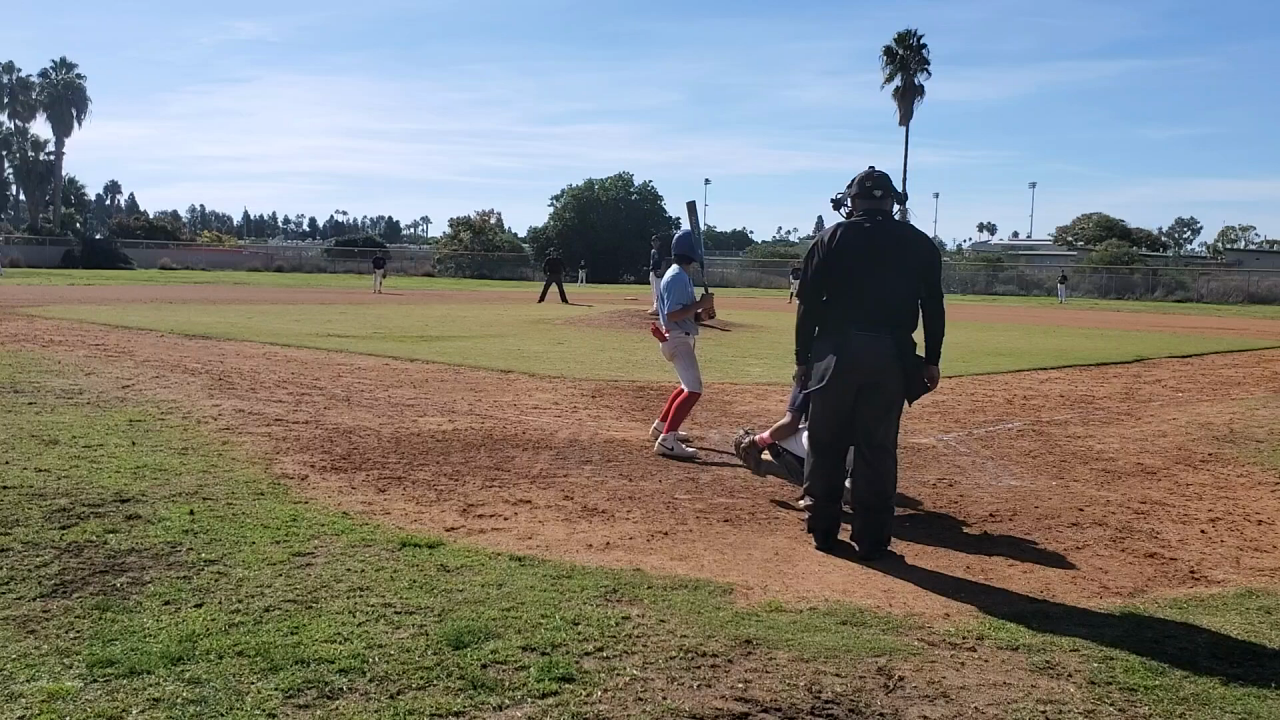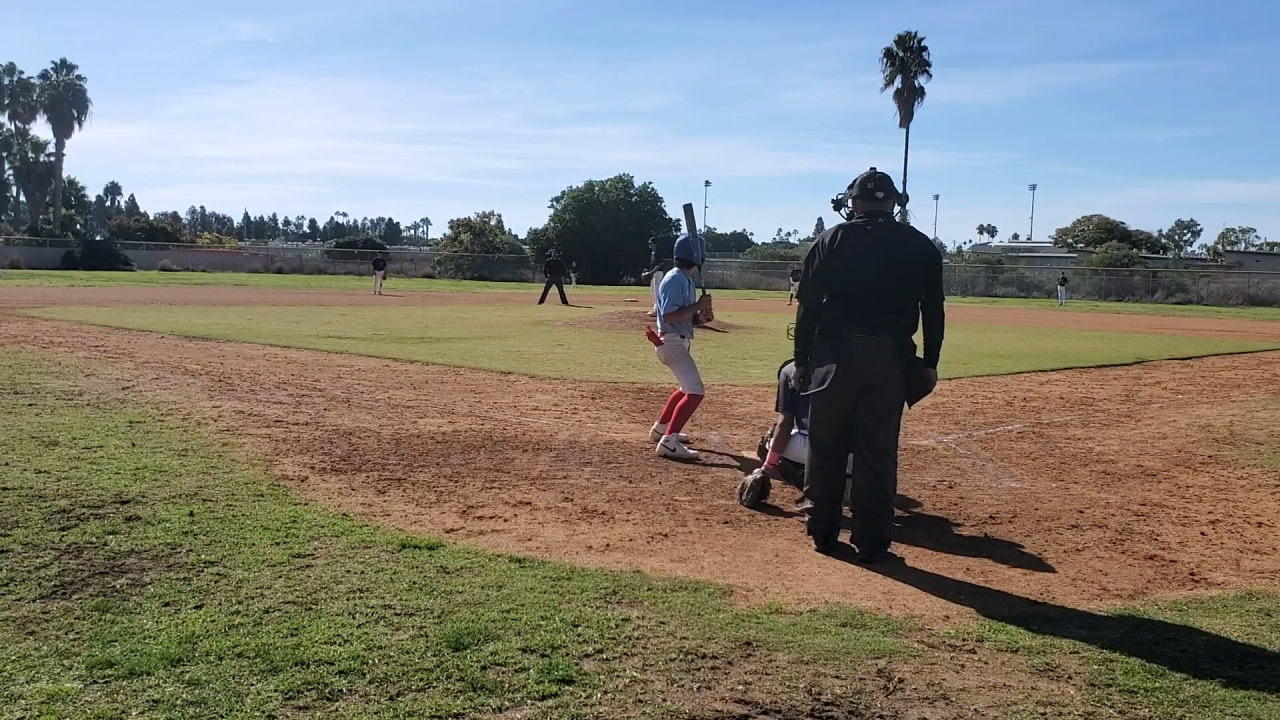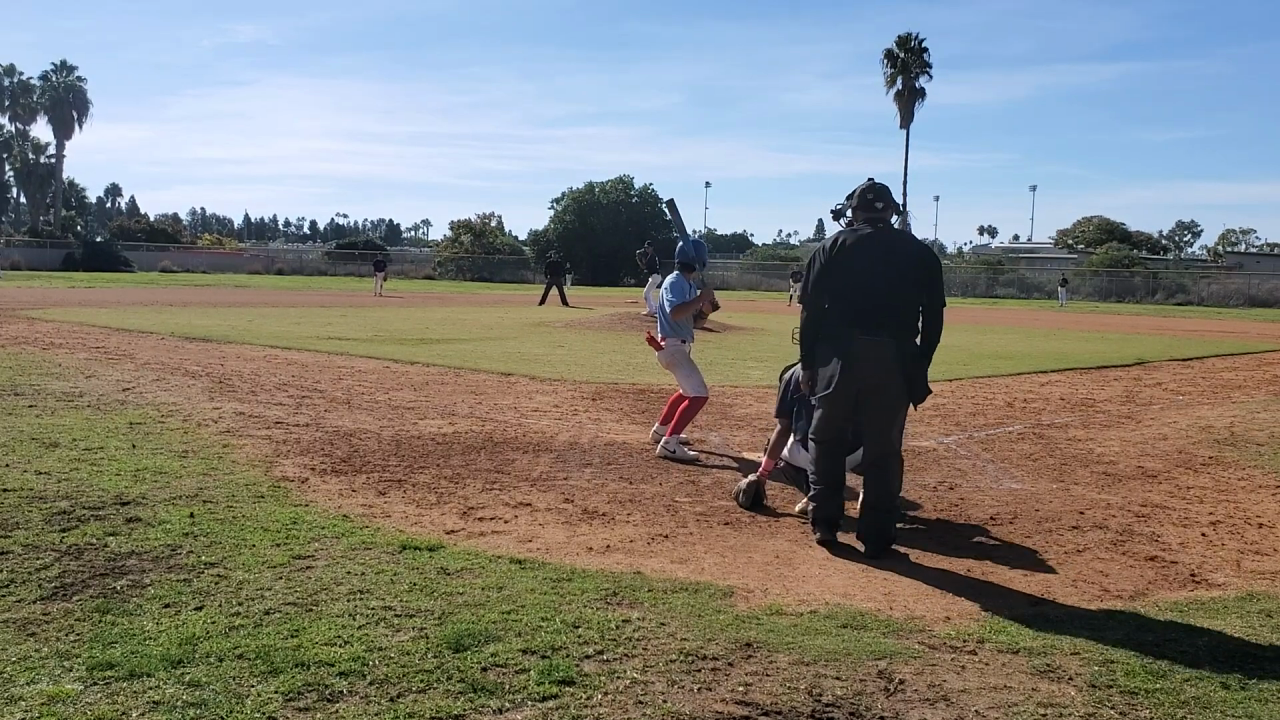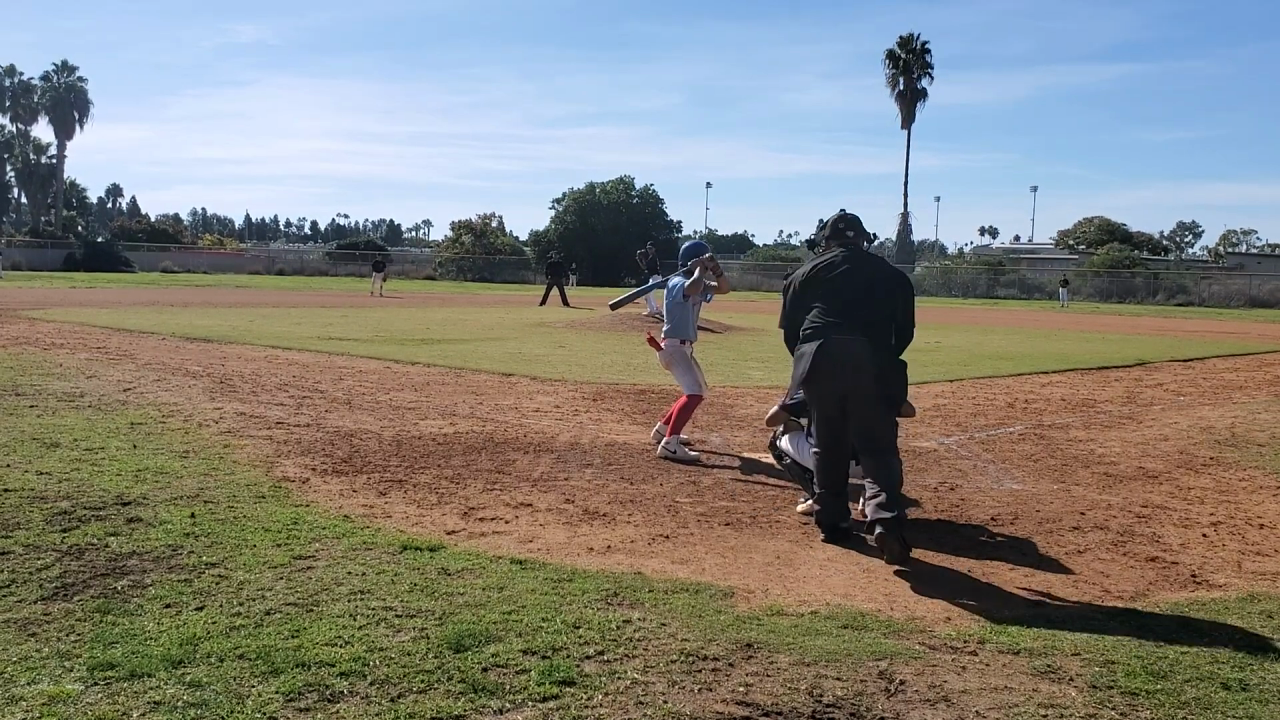
dt=1s
person 1, frame 1
left shoulder: (833, 238)
right shoulder: (918, 243)
left elbow: (808, 303)
right elbow: (932, 306)
left wrist: (802, 357)
right wrist: (931, 360)
left hip: (836, 351)
right hip: (890, 354)
left knee: (825, 444)
right knee: (878, 449)
left ankle: (823, 530)
right ankle: (871, 539)
person 1, frame 2
left shoulder: (833, 240)
right shoulder: (920, 246)
left elbow: (809, 305)
right elbow: (933, 310)
left wrist: (802, 359)
right wrist: (929, 363)
left hip: (836, 354)
right hip: (891, 357)
left knee: (826, 447)
right knee: (878, 451)
left ankle: (822, 532)
right ankle: (871, 541)
person 1, frame 3
left shoulder: (834, 246)
right shoulder: (920, 253)
left elbow: (812, 310)
right elbow: (933, 316)
left wrist: (808, 363)
right wrist: (920, 363)
left hip: (840, 356)
right hip: (894, 360)
left knee: (827, 440)
right knee: (884, 450)
left ankle: (825, 522)
right ankle: (876, 537)
person 1, frame 4
left shoulder: (807, 272)
right shoulder: (889, 273)
left elbow: (790, 331)
right elbow: (903, 333)
left hip: (820, 357)
right hip: (869, 360)
left knee: (829, 444)
right knee: (878, 447)
left ankle: (832, 522)
right ankle: (886, 522)
person 2, frame 1
left shoulder: (684, 276)
right shoulder: (676, 277)
right elbow: (673, 314)
left wrist: (702, 311)
right wrist: (700, 304)
left hip: (683, 338)
right hip: (677, 339)
left knee: (688, 386)
right knee: (694, 389)
left ankle: (662, 427)
right ankle: (666, 440)
person 2, frame 2
left shoulder: (687, 281)
right shoulder: (673, 280)
right elbow: (668, 316)
left wrist: (701, 314)
right wrist: (698, 306)
left hip: (679, 342)
right hip: (672, 343)
left knee: (687, 388)
right knee: (695, 391)
left ankle: (661, 429)
right ankle: (668, 442)
person 2, frame 3
left shoulder: (690, 286)
right shoulder: (674, 282)
left elbow: (695, 320)
right elbow: (675, 313)
left wrist: (705, 308)
right wrist: (700, 298)
left hip: (680, 346)
right hip: (672, 347)
left knee: (688, 390)
right knee: (699, 394)
left ankle: (661, 430)
right ankle: (669, 444)
person 2, frame 4
left shoulder: (696, 283)
right shoulder: (676, 283)
left elbow: (724, 288)
right elbow: (693, 289)
left wrist: (714, 268)
right wrist: (700, 269)
left hip: (685, 347)
right hip: (672, 347)
left knee: (699, 391)
right knee: (694, 392)
left ankle: (663, 429)
right ankle: (669, 444)
